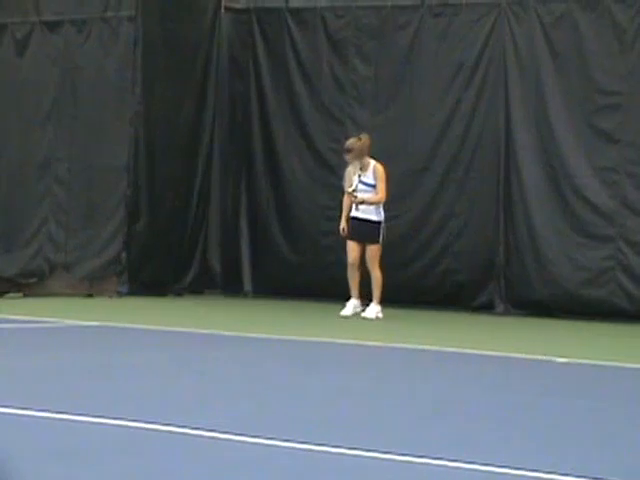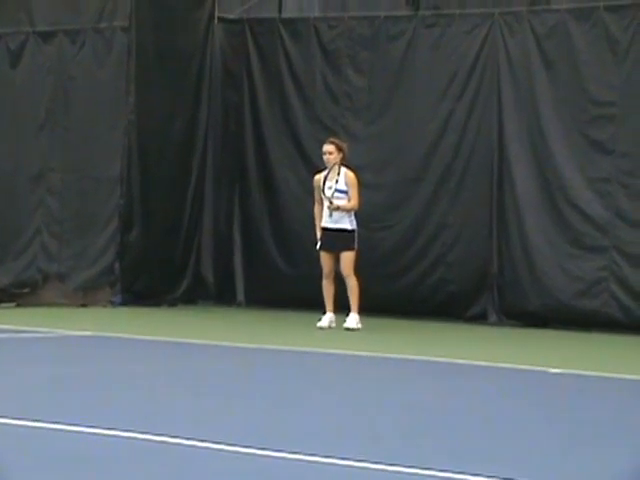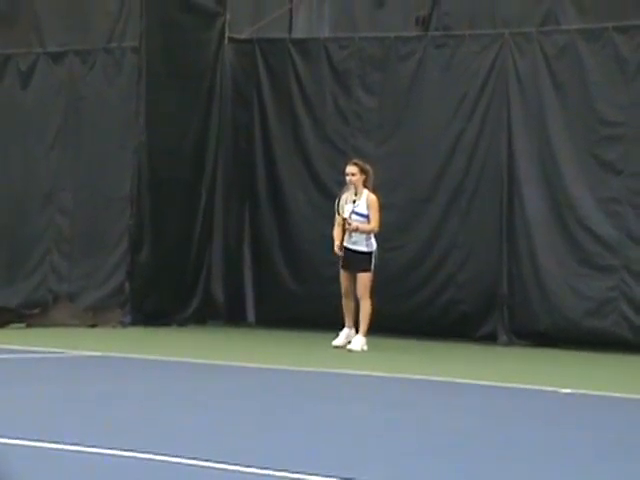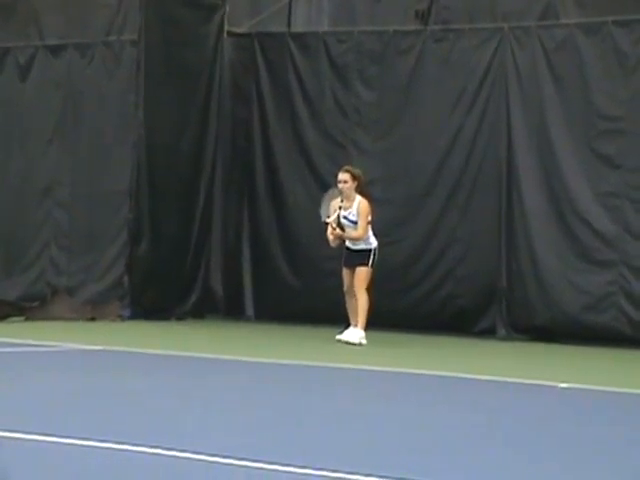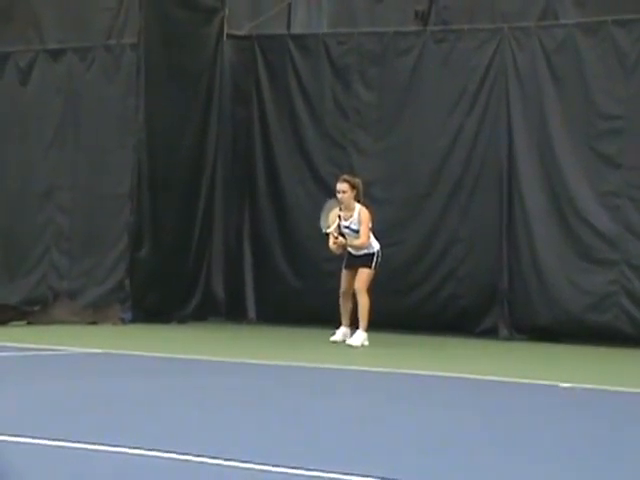
dt=0.7s
person 1, frame 1
left shoulder: (377, 169)
right shoulder: (350, 170)
left elbow: (381, 197)
left wrist: (362, 199)
right wrist: (343, 219)
left hip: (373, 221)
right hip: (355, 220)
left knee: (372, 265)
right knee: (352, 262)
left ankle: (375, 306)
right ankle: (354, 301)
person 1, frame 2
left shoulder: (348, 176)
right shoulder: (319, 179)
left elbow: (354, 204)
left wrist: (338, 206)
right wrist: (318, 229)
left hip: (346, 230)
right hip: (327, 230)
left knee: (347, 273)
right knee: (327, 274)
left ankle: (354, 316)
right ankle: (329, 315)
person 1, frame 3
left shoulder: (370, 199)
right shoulder: (343, 198)
left elbow: (374, 227)
right elbow: (338, 225)
left wrist: (357, 227)
right wrist: (337, 242)
left hip: (365, 251)
right hip: (348, 249)
left knee: (362, 295)
right knee: (346, 293)
left ankle: (361, 338)
right ankle: (348, 330)
person 1, frame 4
left shoulder: (362, 204)
right shoulder: (336, 204)
left elbow: (360, 234)
right elbow: (331, 229)
left wrist: (342, 234)
right wrist: (332, 238)
left hip: (366, 249)
right hip: (350, 249)
left knee: (359, 287)
right knee: (348, 290)
left ankle: (360, 332)
right ankle: (353, 327)
person 1, frame 5
left shoulder: (362, 213)
right shoulder: (335, 213)
left elbow: (364, 242)
right elbow: (332, 240)
left wrist: (345, 243)
right wrist: (335, 246)
left hip: (369, 253)
right hip: (351, 254)
left knee: (360, 288)
right knee: (344, 291)
left ankle: (362, 333)
right ankle: (345, 329)
